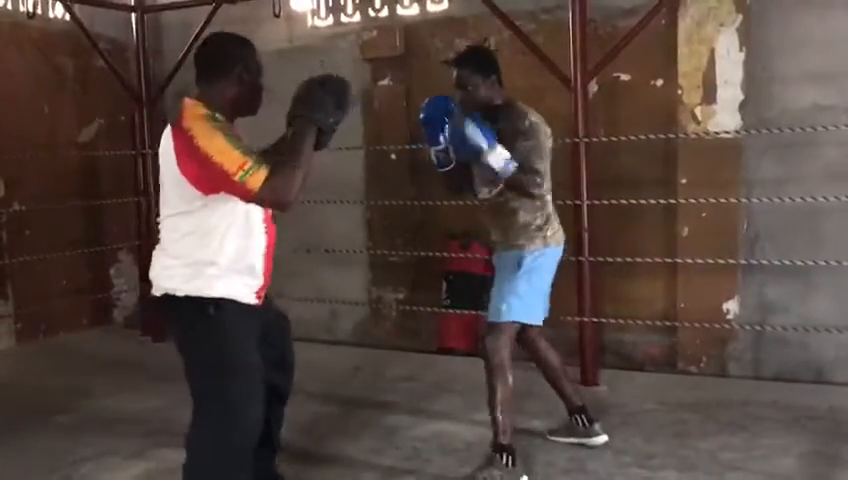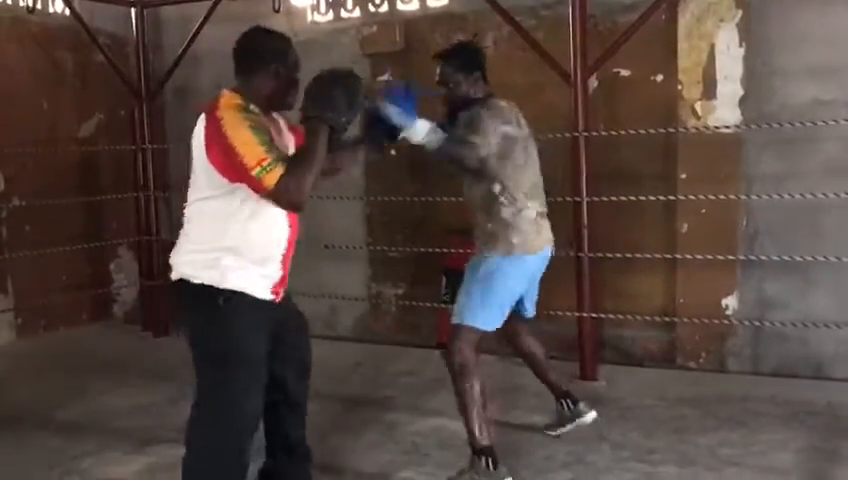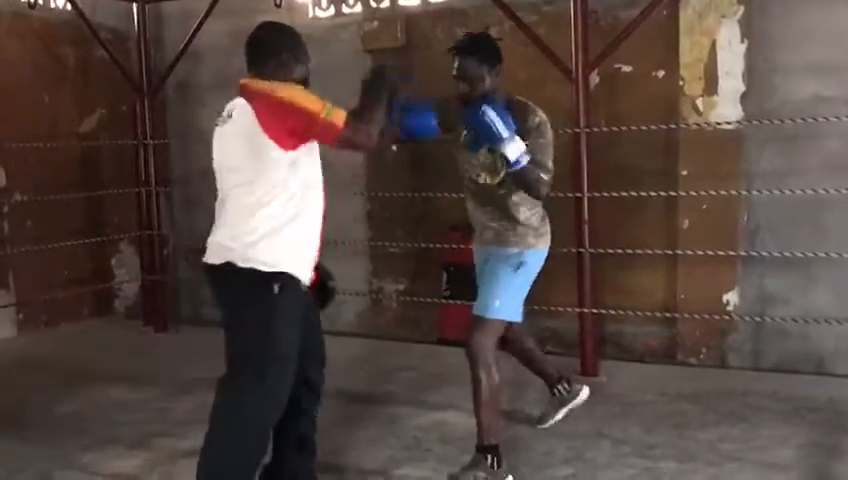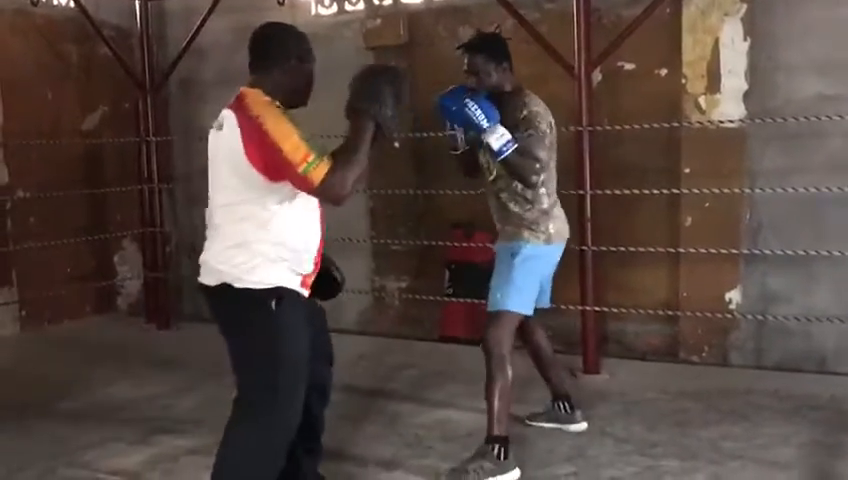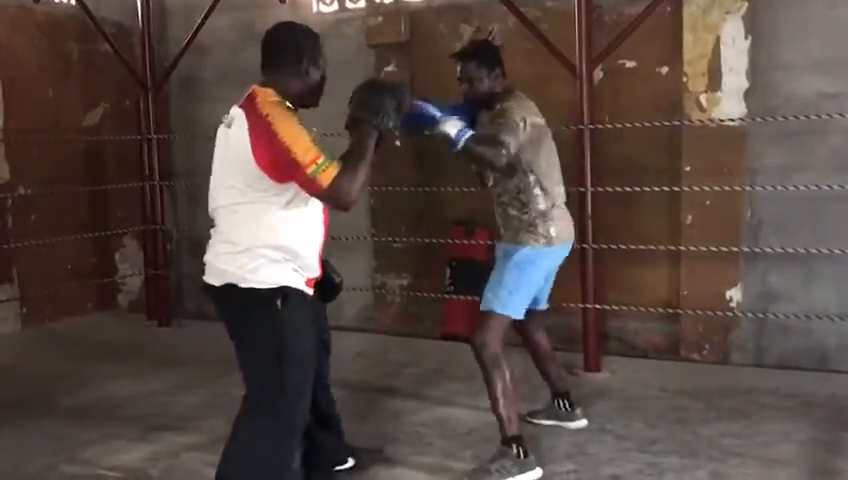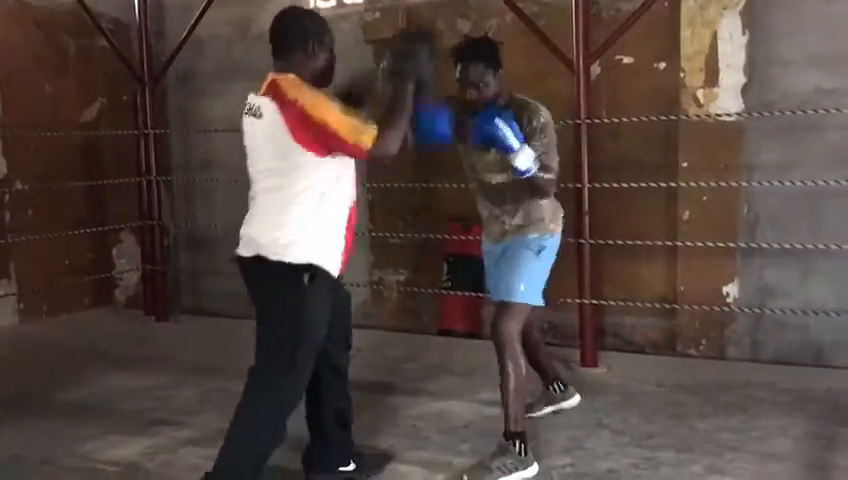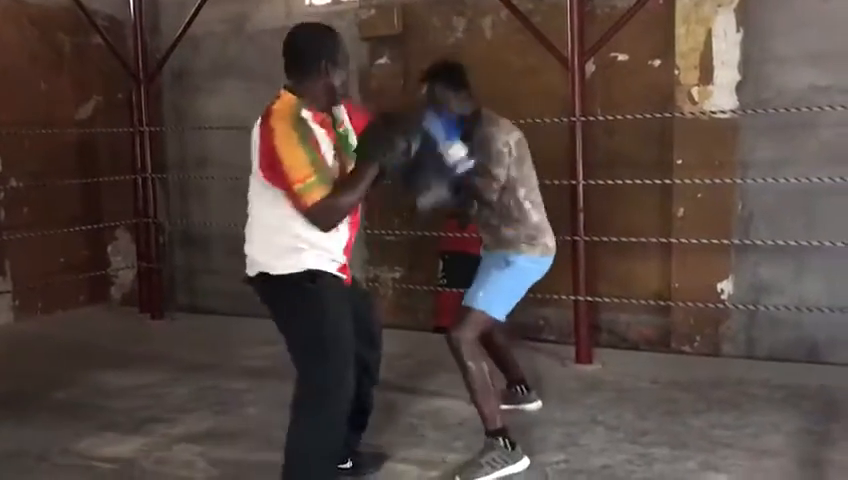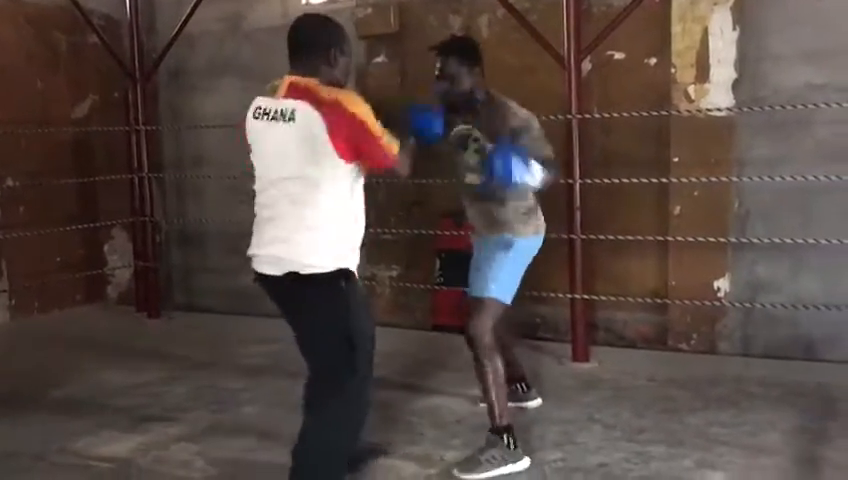
dt=0.3s
person 1, frame 1
left shoulder: (214, 127)
right shoulder: (200, 131)
left elbow: (259, 174)
right elbow: (280, 192)
left wrist: (298, 128)
right wrist: (309, 127)
left hip: (237, 291)
right hip: (202, 297)
left knee: (272, 374)
right knee: (229, 411)
person 1, frame 2
left shoulder: (264, 122)
right shoulder: (231, 120)
left elbow: (315, 162)
right elbow: (292, 192)
left wrist: (364, 142)
right wrist: (322, 123)
left hip: (260, 286)
right hip: (220, 288)
left knee: (287, 384)
right knee: (231, 408)
person 1, frame 3
left shoulder: (238, 114)
right shoulder: (276, 100)
right elbow: (359, 132)
left wrist: (306, 268)
right wrist: (379, 89)
left hip: (270, 269)
right hip: (259, 273)
left knee: (302, 373)
right knee: (256, 391)
person 1, frame 4
left shoulder: (236, 115)
right shoulder: (262, 118)
right elbow: (335, 186)
left wrist: (310, 246)
right wrist: (368, 120)
left hip: (269, 282)
right hip: (256, 288)
left knee: (309, 374)
right knee: (270, 406)
person 1, frame 5
left shoulder: (250, 112)
right shoulder: (275, 120)
right elbow: (343, 193)
right wrist: (368, 129)
left hip: (272, 278)
right hip: (260, 285)
left knee: (307, 369)
right knee: (276, 404)
person 1, frame 6
left shoulder: (266, 100)
right shoulder: (303, 104)
right elbow: (386, 144)
right wrist: (405, 84)
left hip: (300, 259)
right hip: (290, 263)
left knee: (329, 358)
right knee: (279, 381)
person 1, frame 7
left shoulder: (331, 113)
right shoulder: (286, 127)
left elbow: (364, 134)
right elbow: (324, 214)
right wrist: (371, 164)
left hip: (318, 268)
right hip: (293, 274)
left knee: (361, 352)
right knee: (327, 382)
person 1, frame 8
left shoulder: (261, 107)
right shoulder: (340, 109)
right elbow: (399, 165)
right wrist: (404, 133)
left hip: (275, 261)
right hip: (317, 269)
left knee: (334, 367)
right knee: (345, 380)
person 2, frame 1
left shoulder: (525, 124)
right shoulder: (481, 127)
left elbow: (535, 186)
right elbow: (457, 184)
left wrist: (488, 152)
right wrist: (441, 138)
left hip: (534, 247)
right hip: (520, 246)
left knee: (495, 344)
right knee: (529, 336)
right ankle: (583, 420)
person 2, frame 2
left shoulder: (489, 115)
right shoulder: (497, 115)
left elbow: (468, 159)
right elbow: (481, 166)
left wrist: (415, 127)
right wrist: (421, 130)
left hip: (509, 250)
right hip: (532, 244)
left knee: (460, 350)
right knee: (514, 329)
right ankle: (570, 404)
person 2, frame 3
left shoulder: (529, 118)
right shoulder: (464, 114)
left elbow: (540, 186)
left wrist: (507, 140)
right wrist: (416, 122)
left hip: (520, 245)
right hip: (488, 243)
left knee: (479, 344)
right knee: (504, 329)
right ankle: (564, 387)
person 2, frame 4
left shoulder: (529, 112)
right shoulder: (495, 110)
left elbow: (531, 174)
right elbow: (471, 169)
left wrist: (491, 130)
right wrist: (463, 129)
left hip: (533, 238)
right hip: (526, 236)
left knee: (496, 337)
right knee: (526, 324)
right ankle: (565, 407)
person 2, frame 5
left shoulder: (512, 111)
right shoulder: (503, 111)
left elbow: (495, 159)
right elbow: (493, 170)
left wrist: (450, 126)
right wrist: (460, 132)
left hip: (535, 241)
right hip: (547, 235)
left knee: (485, 338)
right knee: (528, 323)
right ankle: (565, 406)
person 2, frame 6
left shoulder: (532, 115)
right shoulder: (459, 113)
left elbow: (546, 188)
left wrist: (516, 151)
left hip: (534, 233)
right hip: (495, 235)
left knee: (505, 329)
right knee: (519, 322)
right ankle: (558, 388)
person 2, frame 7
left shoulder: (496, 133)
right shoulder: (468, 132)
left elbow: (491, 196)
right elbow: (473, 195)
left hip: (523, 251)
right hip: (499, 247)
left knee: (462, 338)
right knee: (481, 324)
left ankle: (502, 446)
right ankle: (519, 390)
person 2, frame 8
left shoulder: (509, 115)
right shoulder: (452, 113)
left elbow: (546, 166)
left wrist: (522, 172)
right wrist: (428, 127)
left hip: (515, 233)
right hip: (486, 233)
left knee: (478, 327)
right knee: (485, 317)
right ankle: (520, 387)
